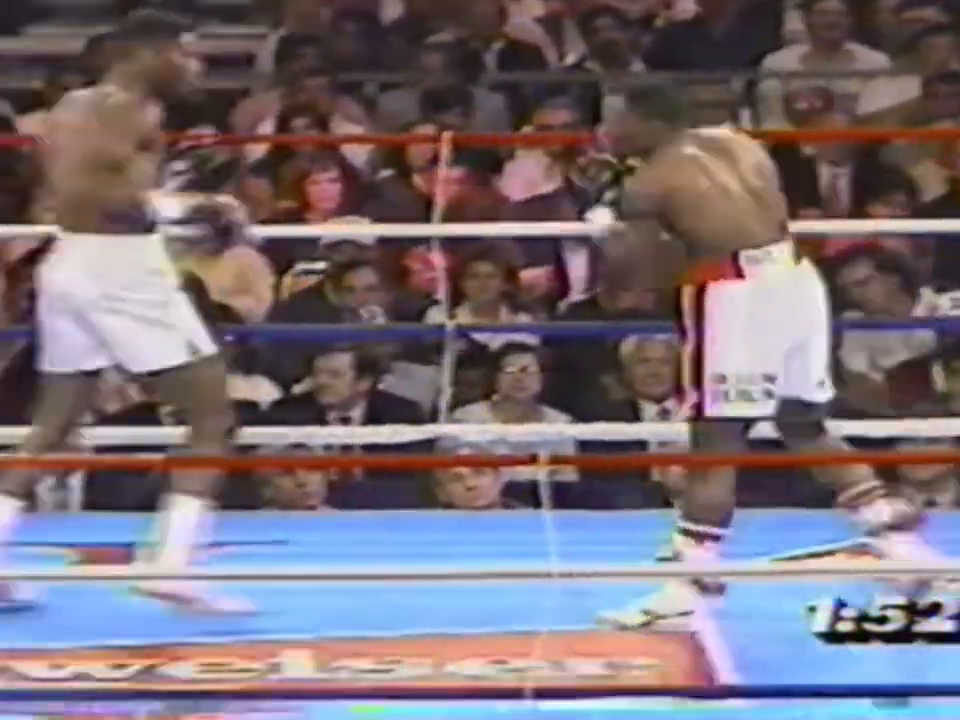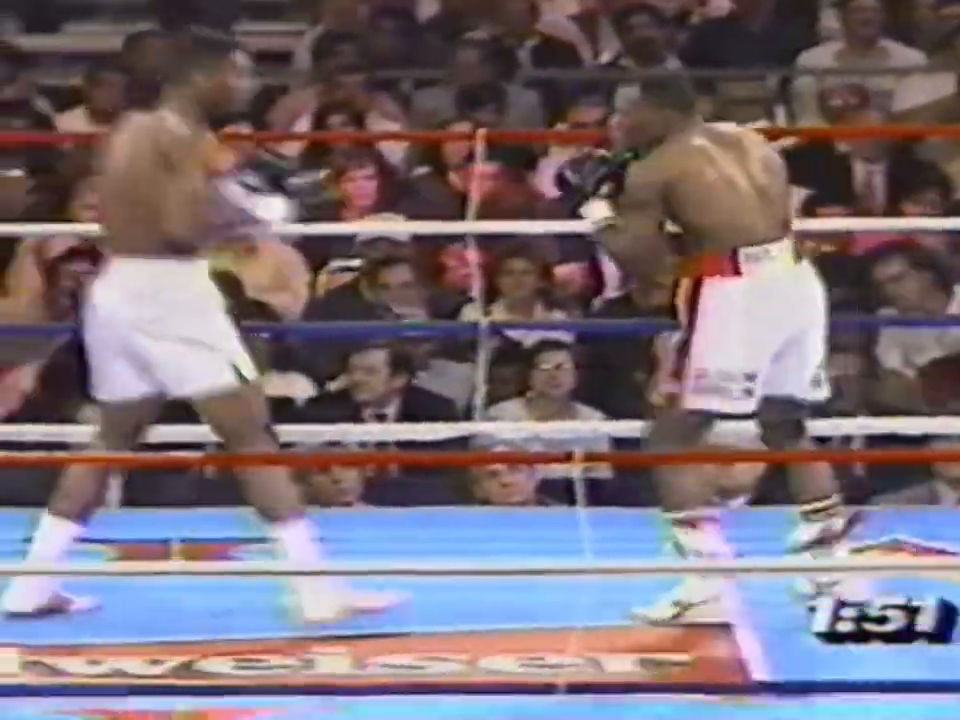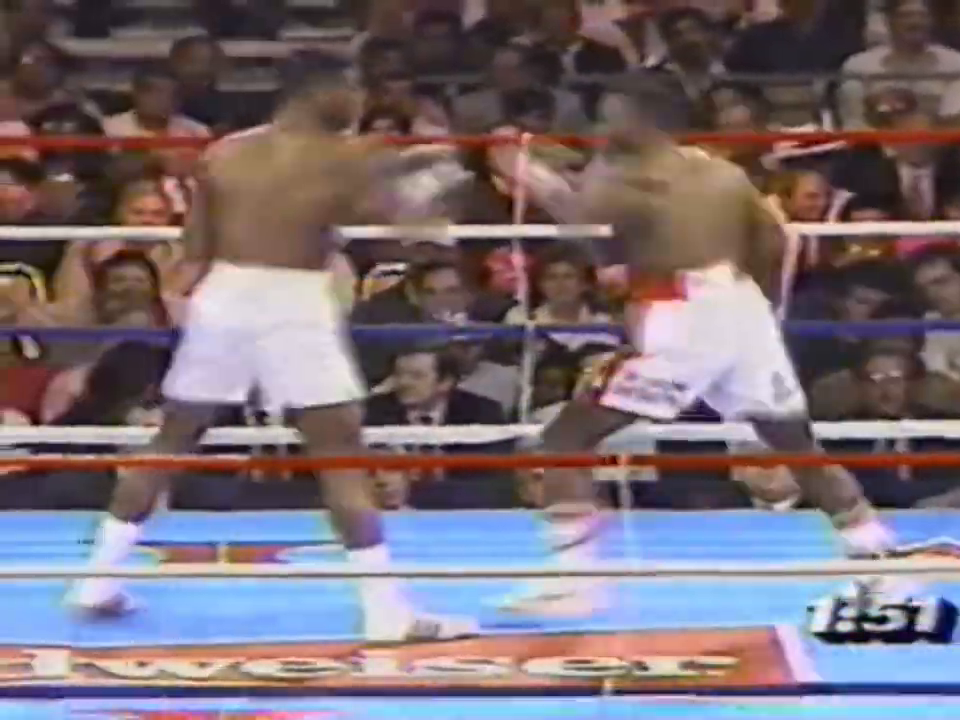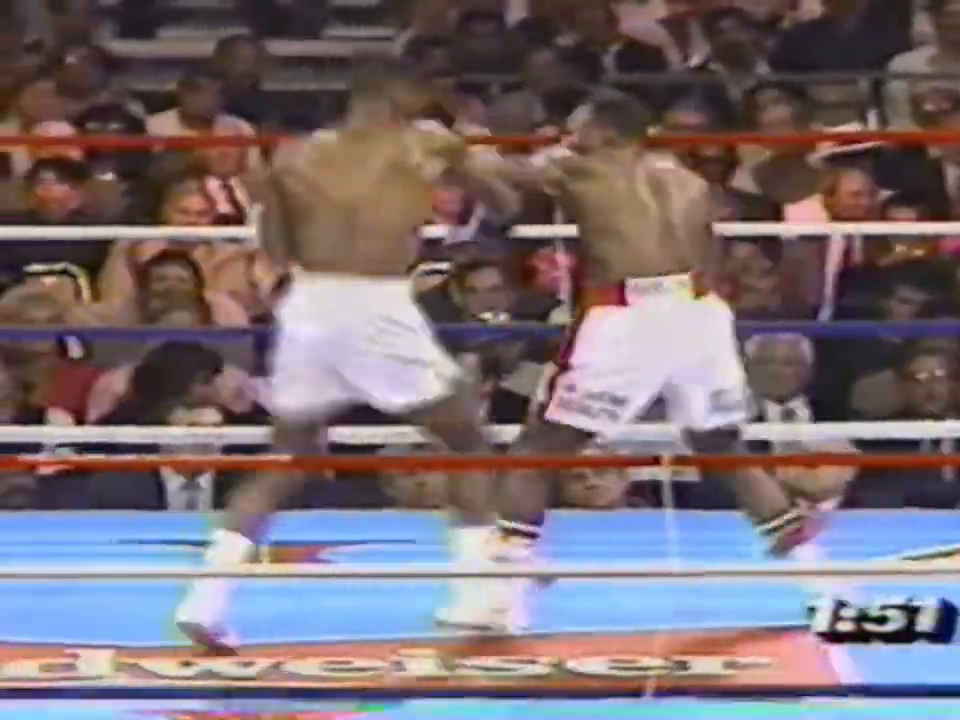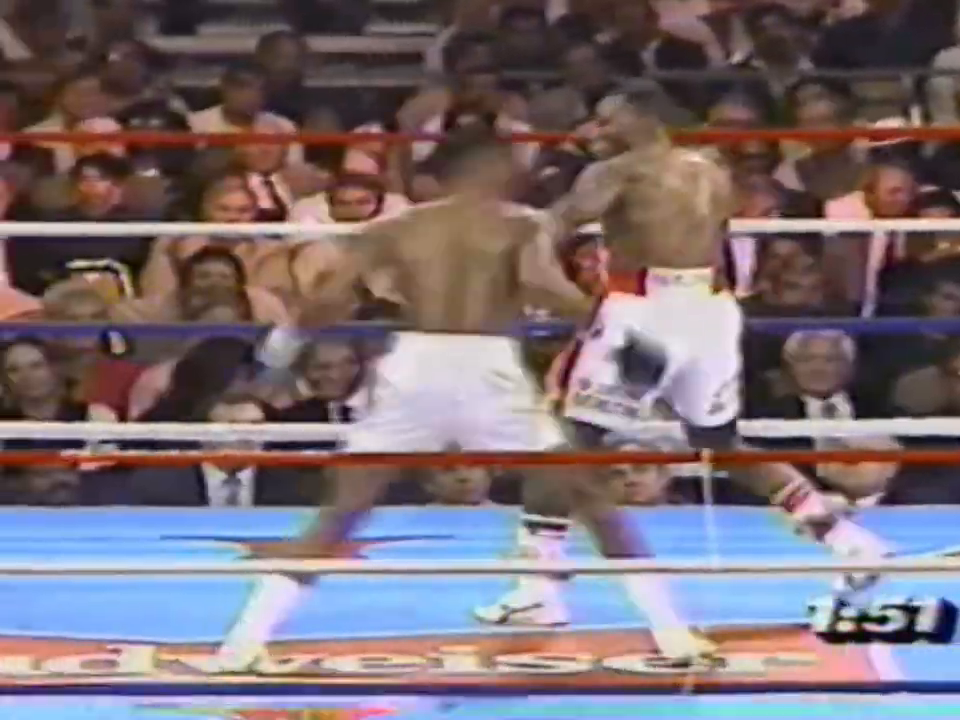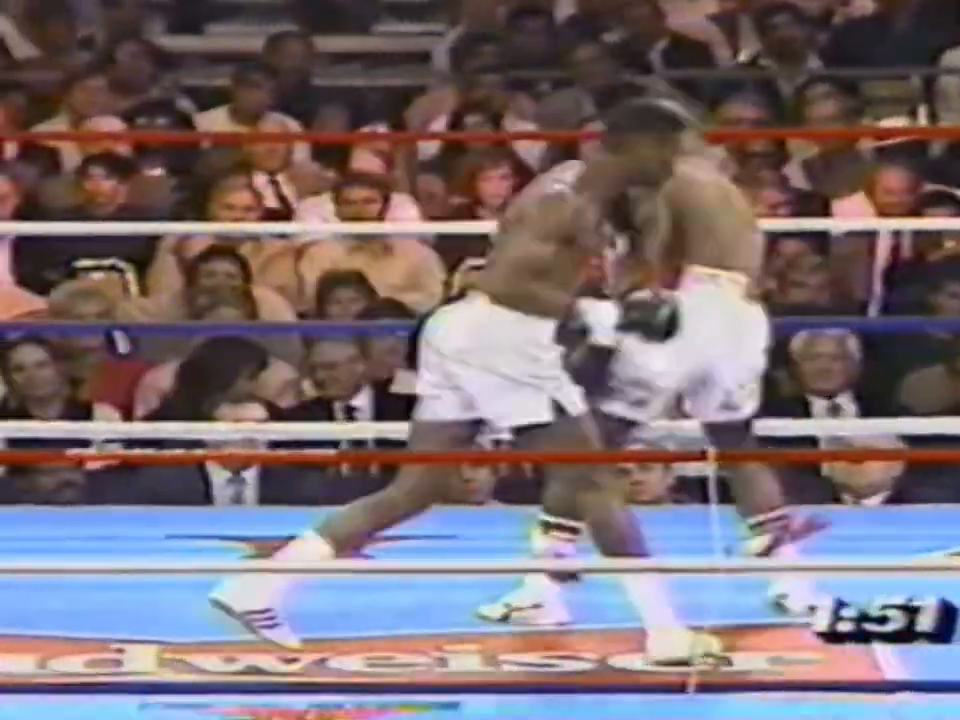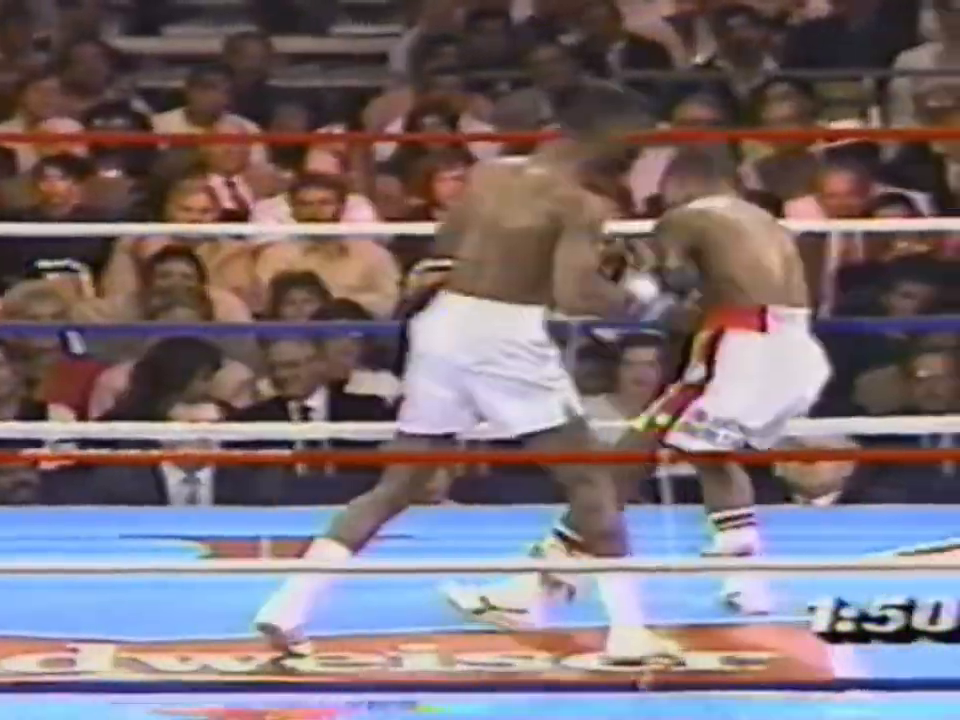
dt=0.2s
person 1, frame 1
left shoulder: (71, 106)
right shoulder: (134, 110)
right elbow: (85, 184)
left wrist: (158, 183)
right wrist: (160, 205)
left hip: (67, 268)
right hip: (124, 271)
left knee: (51, 426)
right knee: (213, 416)
right ankle: (171, 565)
person 1, frame 2
left shoulder: (129, 132)
right shoulder: (187, 139)
right elbow: (187, 228)
left wrist: (232, 192)
right wrist: (261, 213)
left hip: (115, 291)
right hip: (173, 296)
left knee: (111, 447)
right knee: (253, 446)
right ankle: (317, 590)
person 1, frame 3
left shoulder: (220, 154)
right shoulder: (351, 153)
left elbow: (198, 247)
right elbow: (399, 213)
right wrist: (426, 181)
left hip: (222, 300)
right hip: (297, 310)
left knee: (171, 445)
right knee: (343, 462)
left ankle: (99, 584)
right ankle: (389, 615)
person 1, frame 4
left shoulder: (292, 158)
right shoulder: (433, 143)
left elbow: (279, 247)
right elbow: (508, 200)
left hip: (309, 310)
right hip: (379, 312)
left knee: (286, 468)
right knee: (467, 444)
left ankle: (206, 605)
right ankle: (475, 595)
person 1, frame 5
left shoulder: (391, 228)
right shoulder: (518, 223)
left elbow: (330, 301)
right elbow: (543, 286)
left wrist: (287, 336)
left hip: (408, 368)
right hip: (481, 372)
left knee: (339, 517)
right knee: (592, 496)
left ankle: (245, 638)
person 1, frame 6
left shoulder: (567, 177)
right shoulder: (575, 204)
right elbow: (511, 273)
left hip: (459, 331)
right hip: (507, 344)
left knee: (414, 490)
right knee: (593, 485)
right ankle: (664, 630)
person 1, frame 7
left shoulder: (484, 172)
right shoulder: (579, 205)
right elbow: (575, 295)
right wrist: (638, 300)
left hip: (444, 326)
right hip: (511, 340)
left knee: (395, 487)
right knee: (588, 482)
left ankle: (288, 609)
right ankle: (628, 631)
person 2, frame 1
left shoulder: (654, 183)
right shoulder: (740, 144)
left elbow: (636, 269)
left hip: (739, 299)
right hip: (799, 285)
left knee: (712, 446)
right knee: (809, 431)
left ankle: (692, 588)
right ankle: (901, 543)
person 2, frame 2
left shoulder: (654, 171)
right shoulder: (748, 140)
left elbow: (632, 254)
left wrist: (594, 207)
left hip: (734, 298)
right hip: (794, 284)
left knee: (674, 437)
right knee: (788, 437)
left ankle: (708, 578)
right ankle: (836, 563)
person 2, frame 3
left shoulder: (635, 171)
right shoulder: (722, 171)
left elbow: (576, 210)
right elbow: (772, 241)
left wrist: (527, 172)
left hip: (678, 320)
right hip: (741, 309)
left knee: (567, 437)
right knee: (793, 446)
left ankle: (573, 576)
person 2, frame 4
left shoulder: (576, 172)
right shoulder: (690, 183)
left elbow: (508, 171)
right elbow: (706, 259)
left hip: (624, 323)
right hip: (700, 316)
left knee: (536, 449)
right knee: (728, 455)
left ankle: (504, 589)
person 2, frame 5
left shoulder: (617, 170)
right shoulder: (711, 173)
left elbow: (567, 218)
left hip: (647, 313)
right hip: (712, 311)
right knee: (724, 445)
left ankle: (541, 589)
right ankle: (848, 542)
person 2, frame 6
left shoulder: (671, 179)
right shoulder: (716, 182)
left elbow: (655, 253)
right hip: (736, 315)
right knee: (735, 447)
left ankle: (546, 588)
right ankle: (789, 575)
person 2, frame 7
left shoulder: (687, 216)
right shoulder: (771, 226)
left elbow: (655, 284)
left hip: (749, 352)
right hip: (803, 358)
left knee: (627, 460)
right knee: (715, 454)
right ankle: (746, 577)
